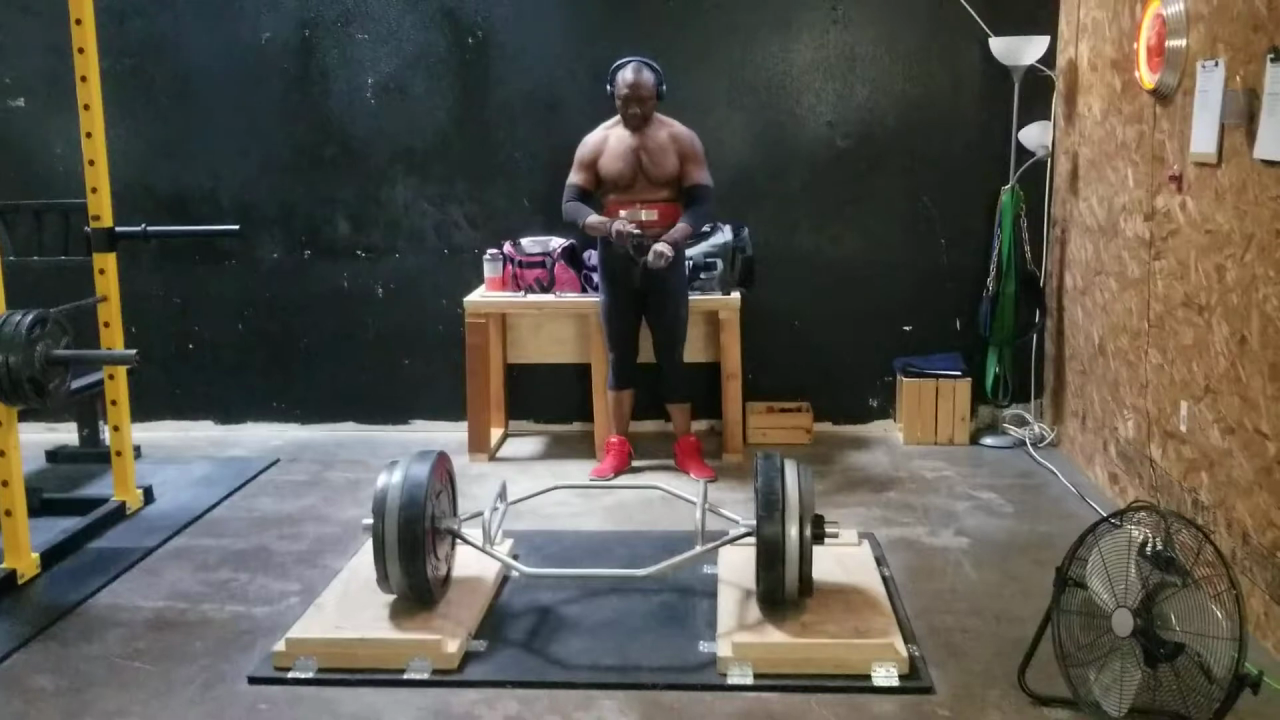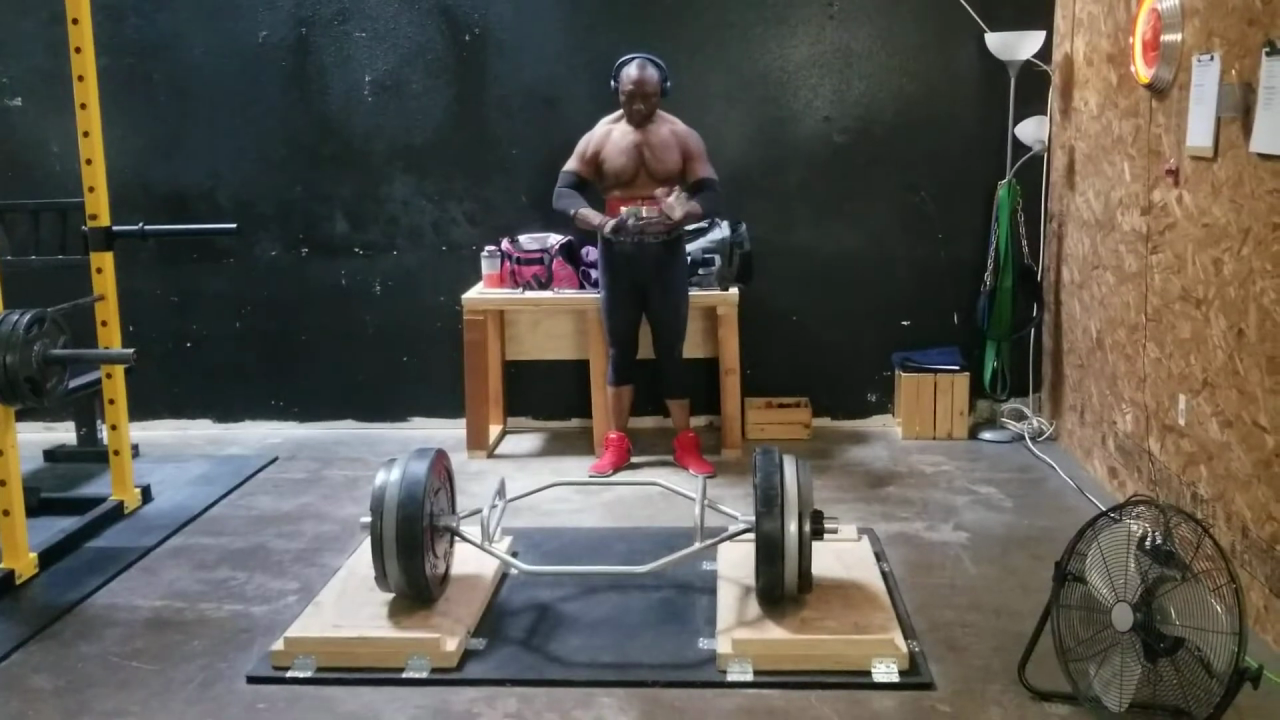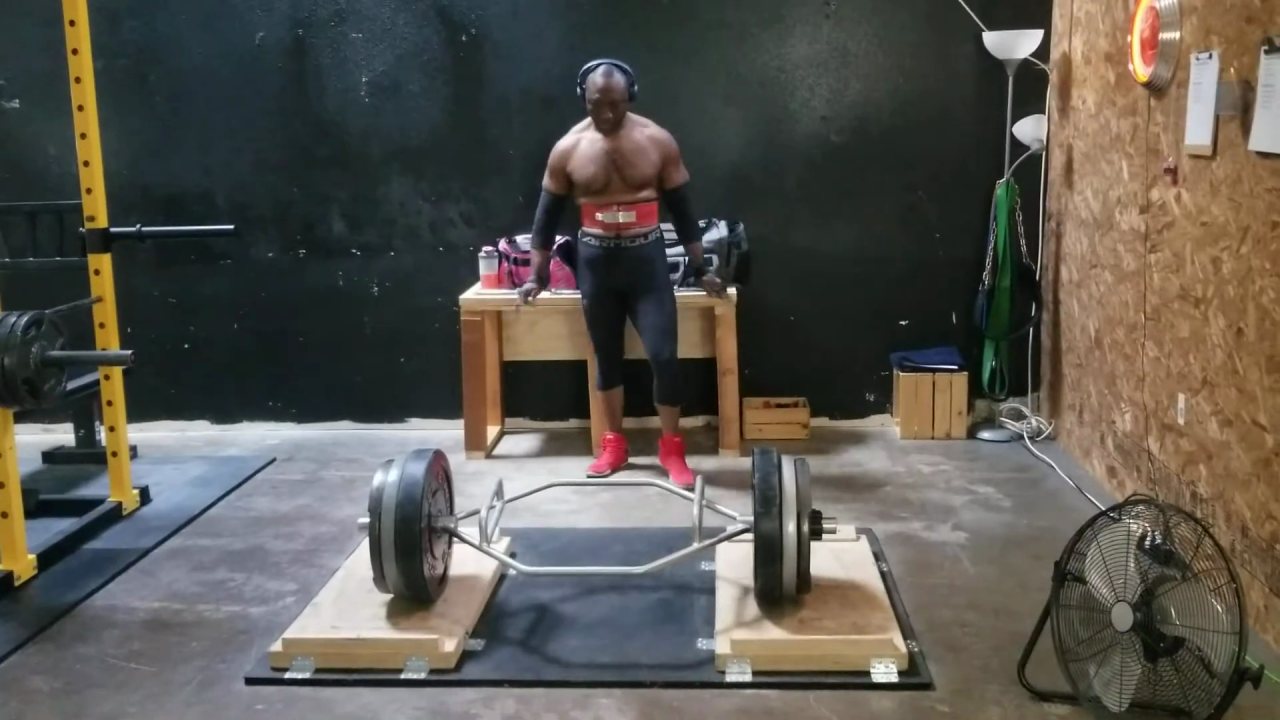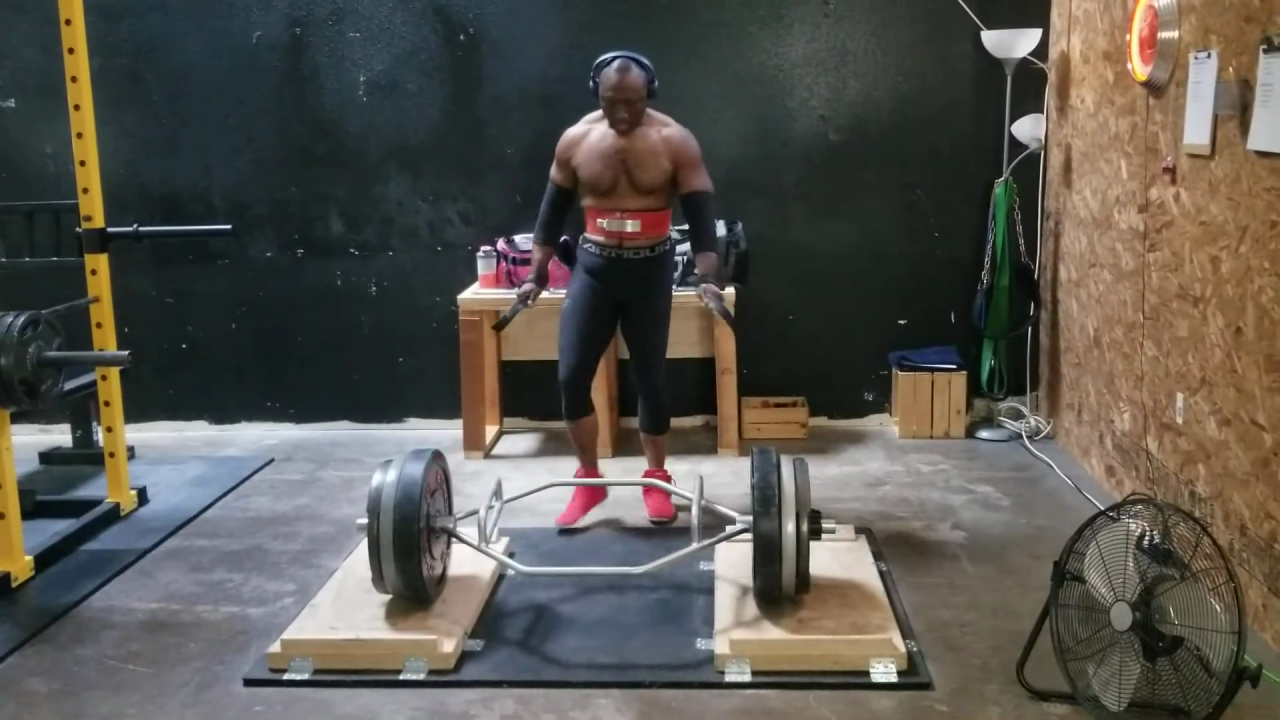
dt=0.7s
person 1, frame 1
left shoulder: (683, 140)
right shoulder: (595, 143)
left elbow: (701, 204)
right elbow: (571, 205)
left wrist: (672, 241)
right wrist: (607, 224)
left hip: (666, 258)
right hip: (616, 258)
left knee: (671, 355)
right knee: (620, 355)
left ankle: (686, 447)
right ankle: (618, 446)
person 1, frame 2
left shoulder: (684, 137)
right shoulder: (598, 138)
left elbow: (712, 196)
right elbow: (563, 193)
left wrist: (684, 209)
right wrist: (601, 221)
left hip: (666, 253)
right hip: (618, 254)
left knee: (670, 351)
right knee: (620, 351)
left ankle: (686, 443)
right ankle: (617, 442)
person 1, frame 3
left shoulder: (658, 140)
right shoulder: (568, 148)
left elbow: (680, 206)
right elbow: (548, 212)
left wrist: (699, 268)
right wrist: (536, 274)
left hip: (646, 256)
right hip: (595, 259)
left knee: (663, 354)
right knee: (607, 356)
left ankle: (672, 447)
right ankle: (613, 443)
person 1, frame 4
left shoulder: (676, 141)
right shoulder: (575, 140)
left elbow: (700, 214)
right elbow: (553, 209)
left wrist: (706, 275)
right wrist: (536, 274)
left hip: (650, 269)
right hip: (592, 267)
left knee: (650, 379)
right knee: (570, 377)
left ankle: (655, 480)
right ankle: (588, 481)
